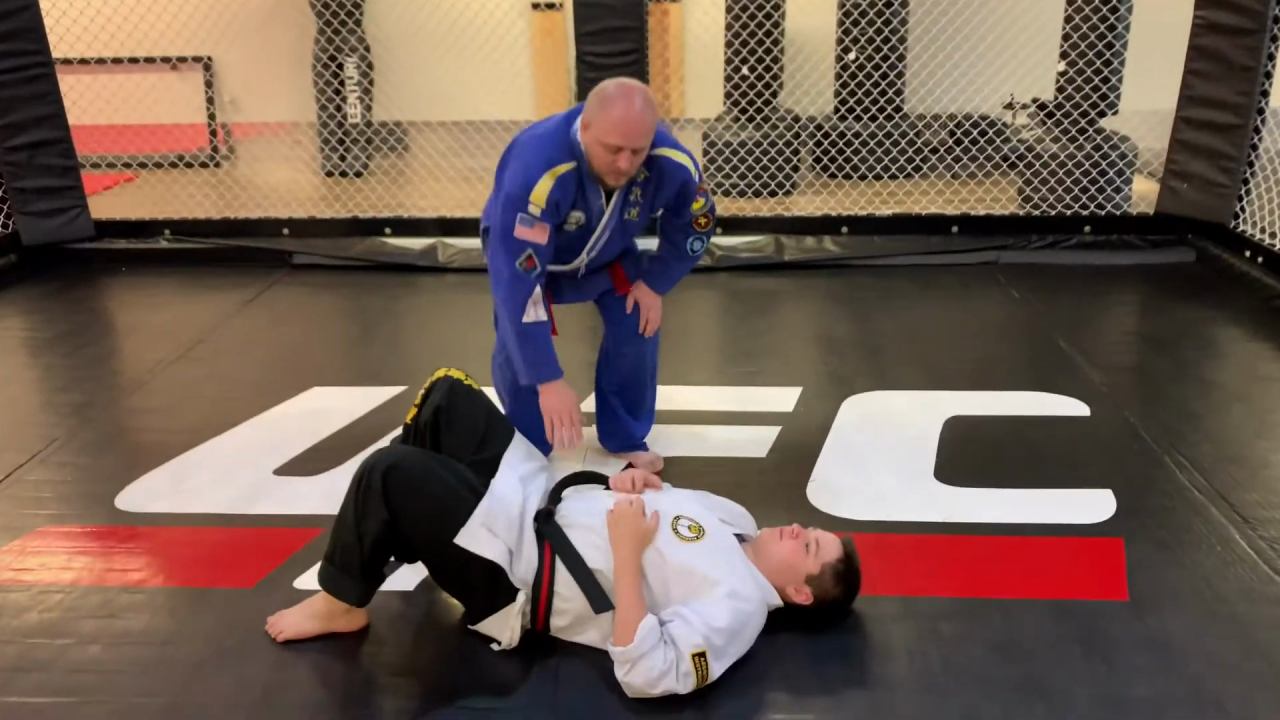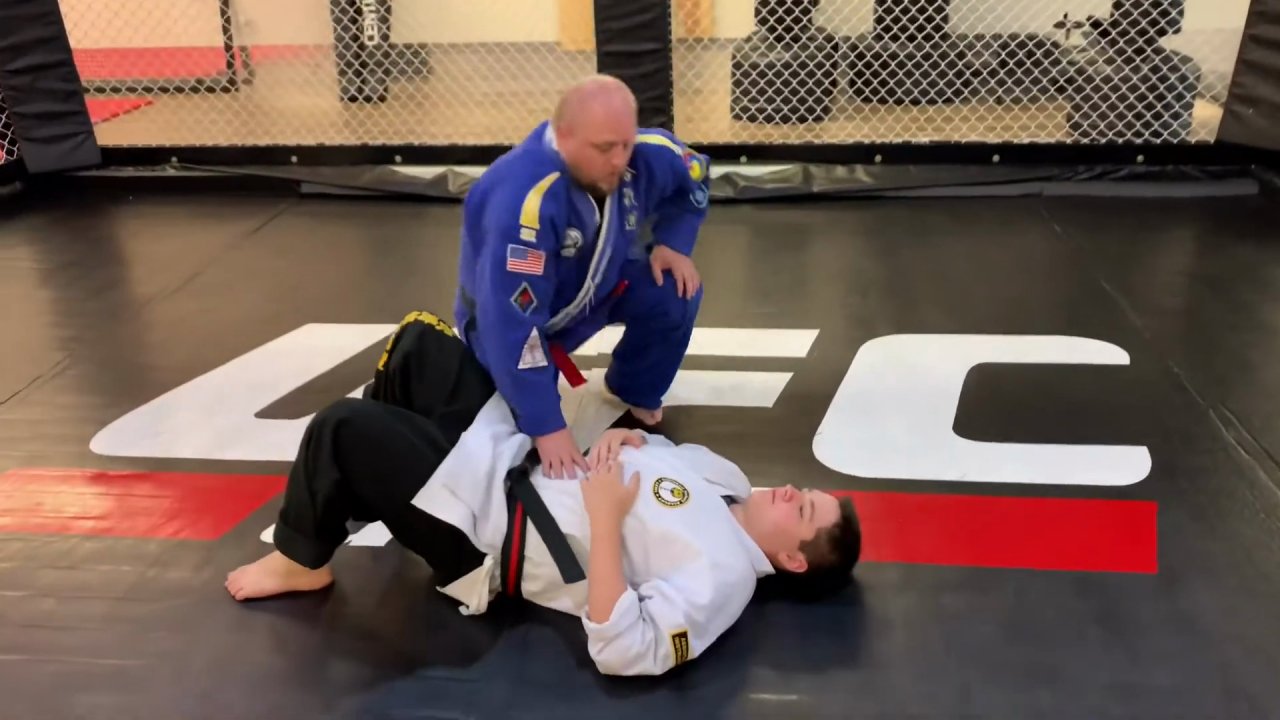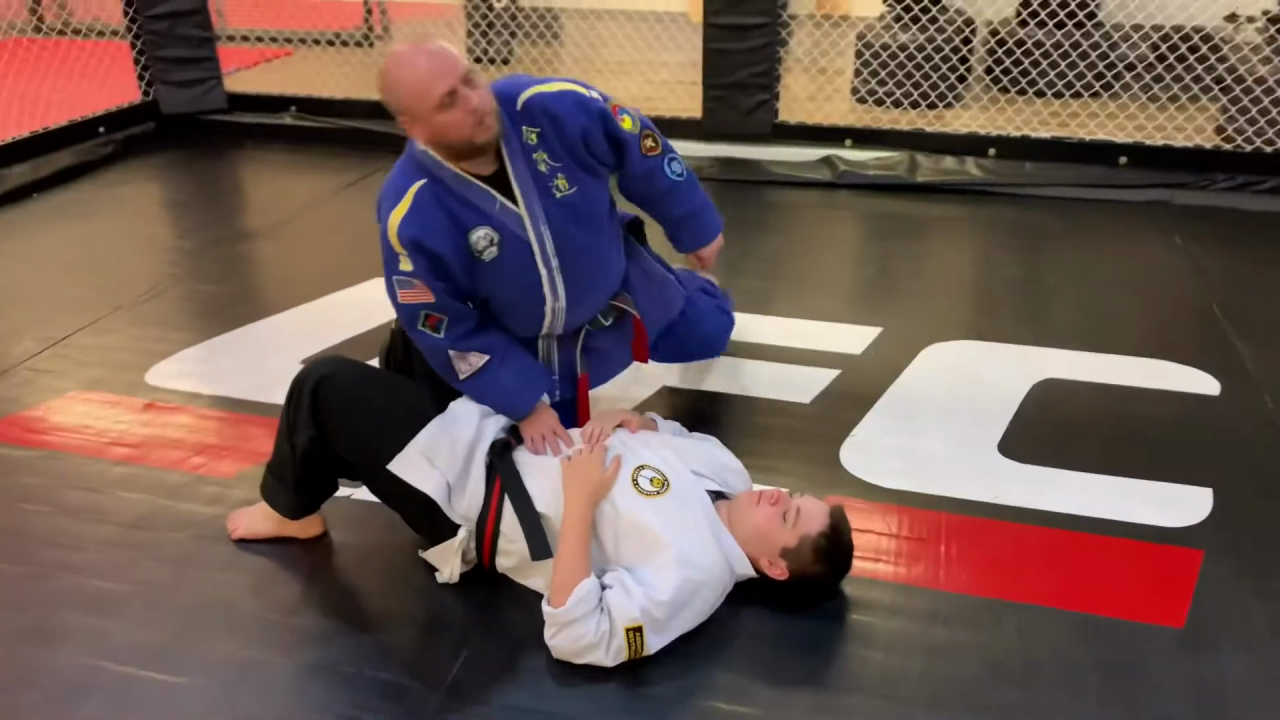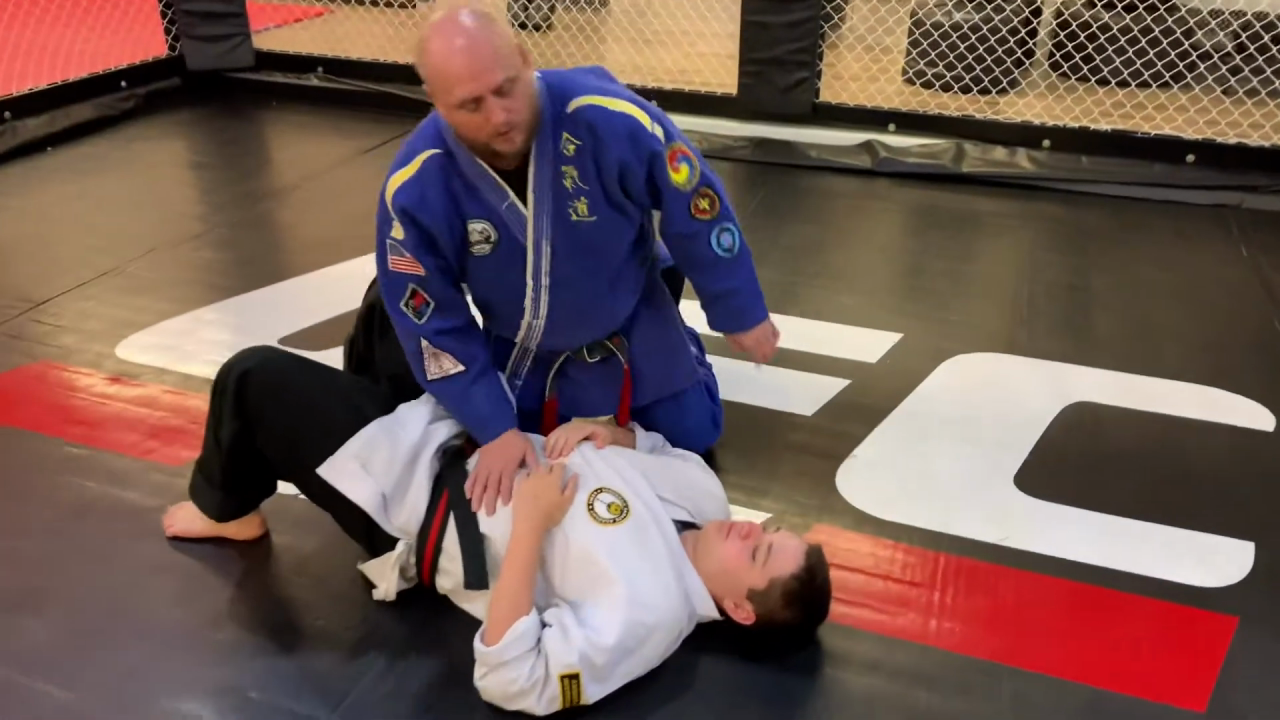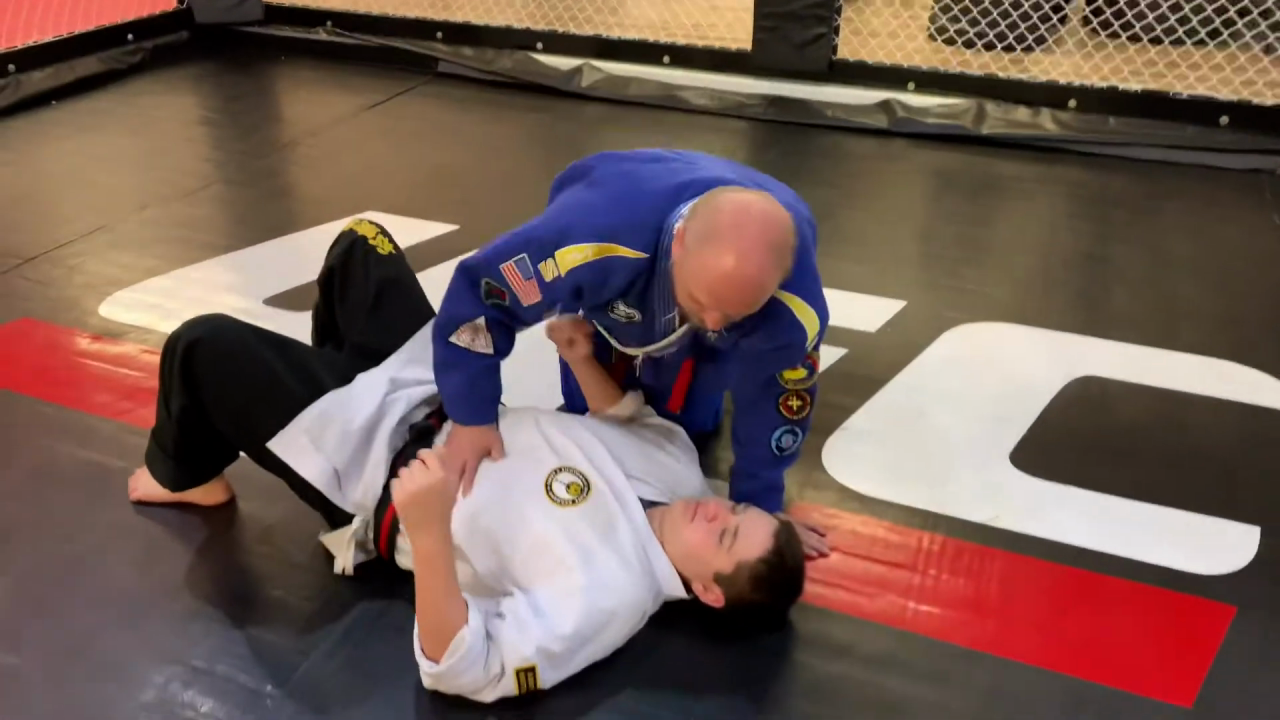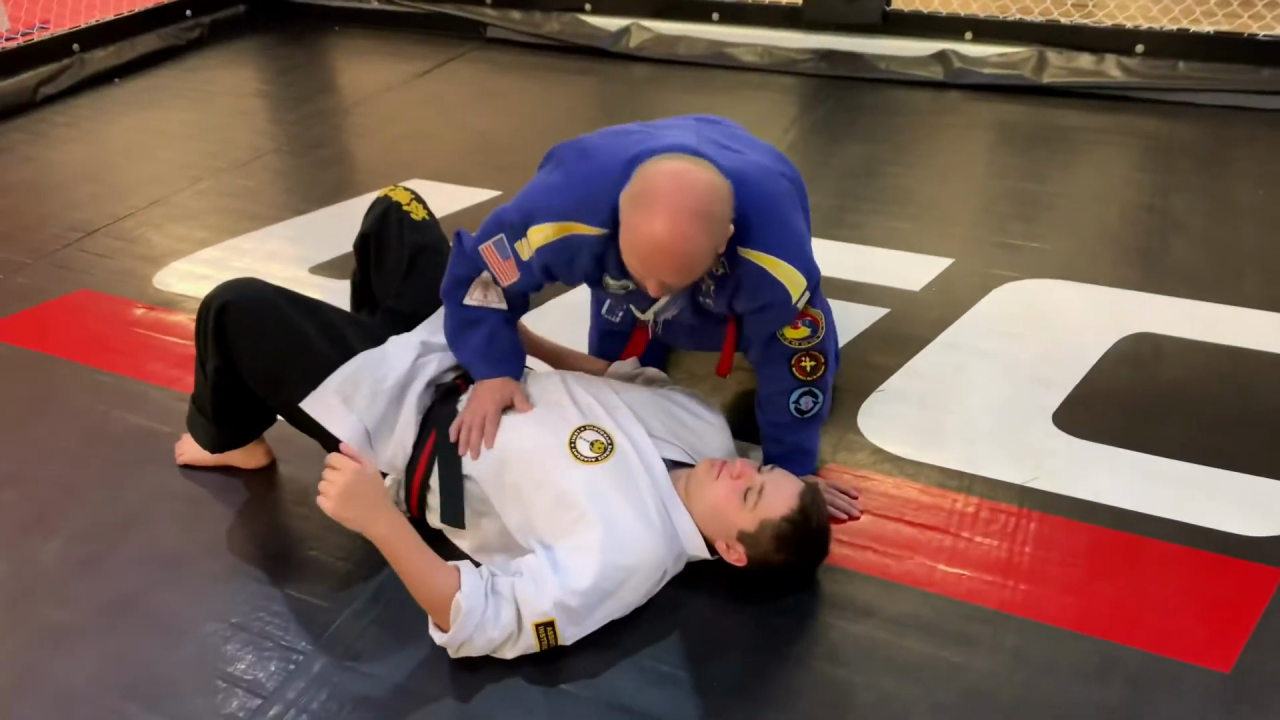
dt=0.7s
person 1, frame 1
left shoulder: (737, 606)
right shoulder: (737, 523)
left elbow: (644, 672)
left wrist: (626, 550)
right wrist: (642, 480)
left hip: (513, 574)
right hip: (542, 501)
left knee: (388, 473)
right knee: (448, 394)
left ankle: (341, 604)
right ankle: (392, 533)
person 1, frame 2
left shoulder: (721, 576)
right shoulder: (729, 482)
left elbow: (621, 652)
right elbow: (661, 456)
left wrist: (603, 518)
right wrist: (625, 438)
left hip: (483, 531)
right hip: (515, 455)
left knee: (340, 428)
right knee: (421, 338)
left ankle: (301, 563)
right ankle: (362, 482)
person 1, frame 3
left shoulder: (693, 572)
right shoulder: (728, 473)
left elbow: (577, 638)
right elbow: (670, 434)
left wrist: (579, 500)
right wrist: (632, 420)
left hip: (470, 496)
right hip: (511, 428)
left knee: (325, 385)
left ankle: (290, 512)
right ankle: (394, 409)
person 1, frame 4
left shoulder: (646, 611)
right shoulder: (701, 492)
right elbow: (649, 445)
left wrist: (530, 524)
right wrist: (606, 430)
left hip: (416, 508)
right hip: (475, 435)
left knee: (253, 379)
left ankle: (223, 511)
right ankle: (362, 405)
person 1, frame 5
left shoulder: (608, 595)
right shoulder: (677, 465)
left elbow: (458, 668)
right elbow: (623, 421)
left wrist: (429, 530)
right wrist: (582, 356)
left hip: (380, 472)
right hip: (441, 403)
left knee: (203, 346)
right knee: (361, 242)
left ankle: (185, 477)
right ankle: (332, 375)
person 1, frame 6
left shoulder: (629, 552)
right shoulder: (705, 430)
left elbow: (475, 625)
left wrist: (378, 519)
right wrist: (528, 341)
left hip: (414, 436)
right hip: (470, 369)
left knee: (236, 309)
right knee: (396, 209)
left ankle: (228, 440)
right ankle: (371, 341)
person 2, frame 1
left shoulder: (671, 162)
right shoulder: (536, 167)
left elbow: (694, 224)
right elbow: (518, 277)
left wrist: (655, 282)
right wrist: (548, 381)
left hip: (608, 249)
right hip: (522, 242)
left knee: (637, 325)
right knee: (519, 346)
left ankle: (625, 437)
person 2, frame 2
left shoulder: (646, 154)
right shoulder: (519, 202)
left elbow: (694, 171)
right elbow: (512, 325)
left wrist: (673, 244)
right wrist: (546, 428)
right hip: (504, 305)
left knee: (676, 293)
left ankle: (634, 388)
person 2, frame 3
left shoulder: (549, 106)
right shoulder: (412, 217)
left elbow: (642, 148)
right elbow: (450, 331)
left wrist: (697, 229)
right wrist: (526, 405)
left hip: (615, 280)
right hip: (528, 344)
left knee: (709, 332)
right knee: (551, 453)
person 2, frame 4
left shoulder: (607, 120)
right shoulder: (417, 186)
left elbow: (697, 209)
right elbow: (432, 322)
left wrist: (742, 314)
right wrist: (494, 429)
left hip: (633, 329)
right hip: (520, 353)
left knee: (691, 439)
left ankle: (682, 353)
person 2, frame 5
left shoulder: (793, 303)
right shoulder: (596, 230)
left elbow: (773, 406)
right elbow: (477, 289)
left wrist: (758, 511)
right wrist: (472, 416)
right hip: (605, 306)
left knee: (688, 431)
person 2, frame 6
left shoulder: (775, 257)
right shoulder: (569, 202)
left elbow: (795, 367)
right elbow: (478, 266)
left wrist: (792, 472)
right wrist: (494, 371)
left hip: (748, 253)
left knee: (806, 368)
